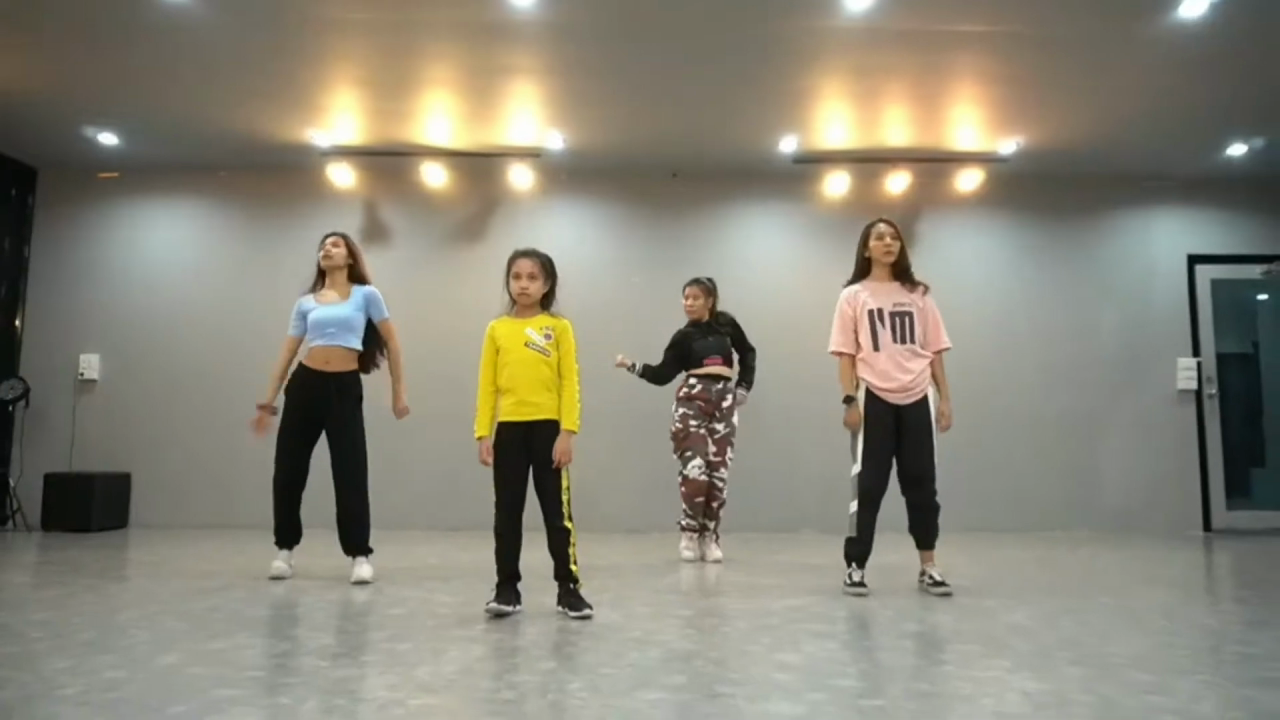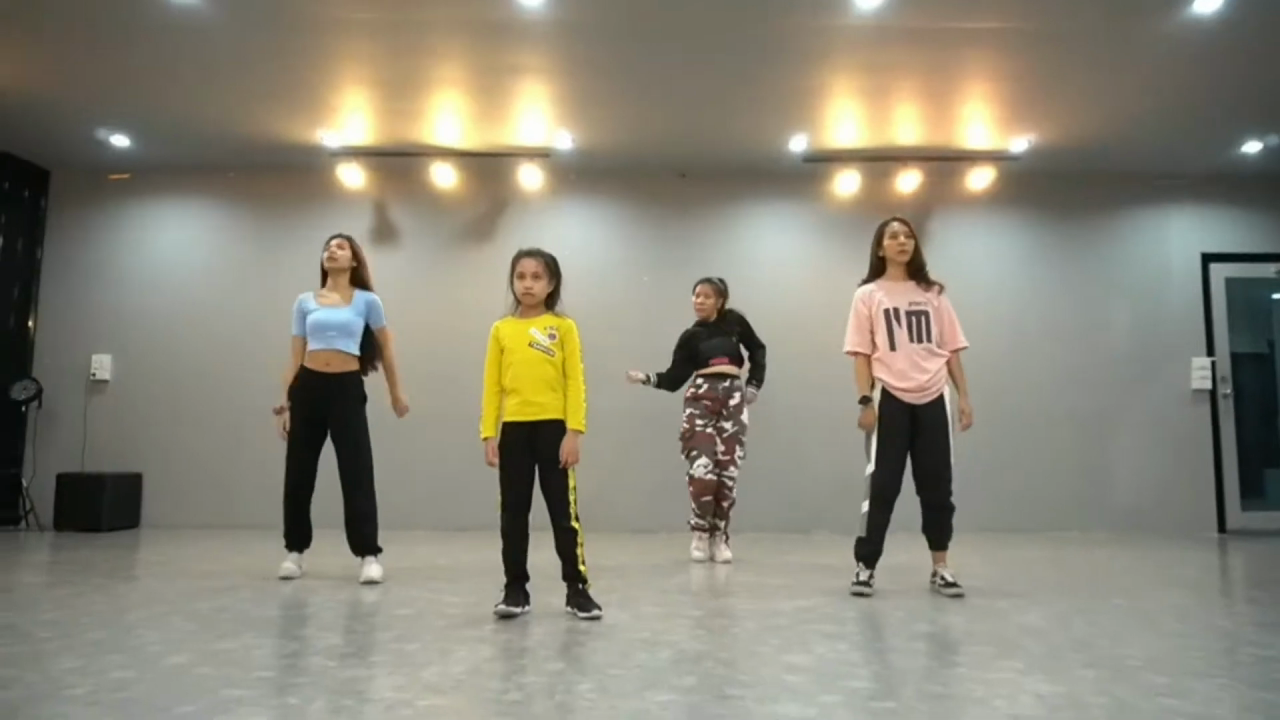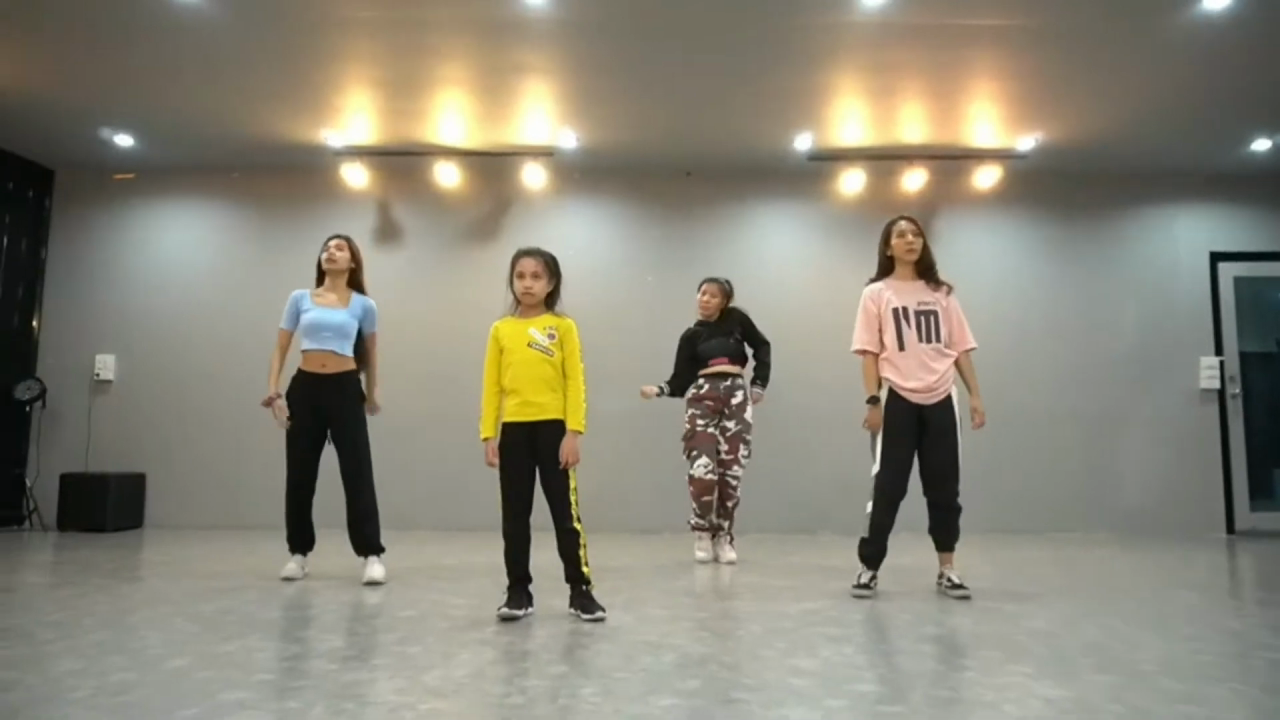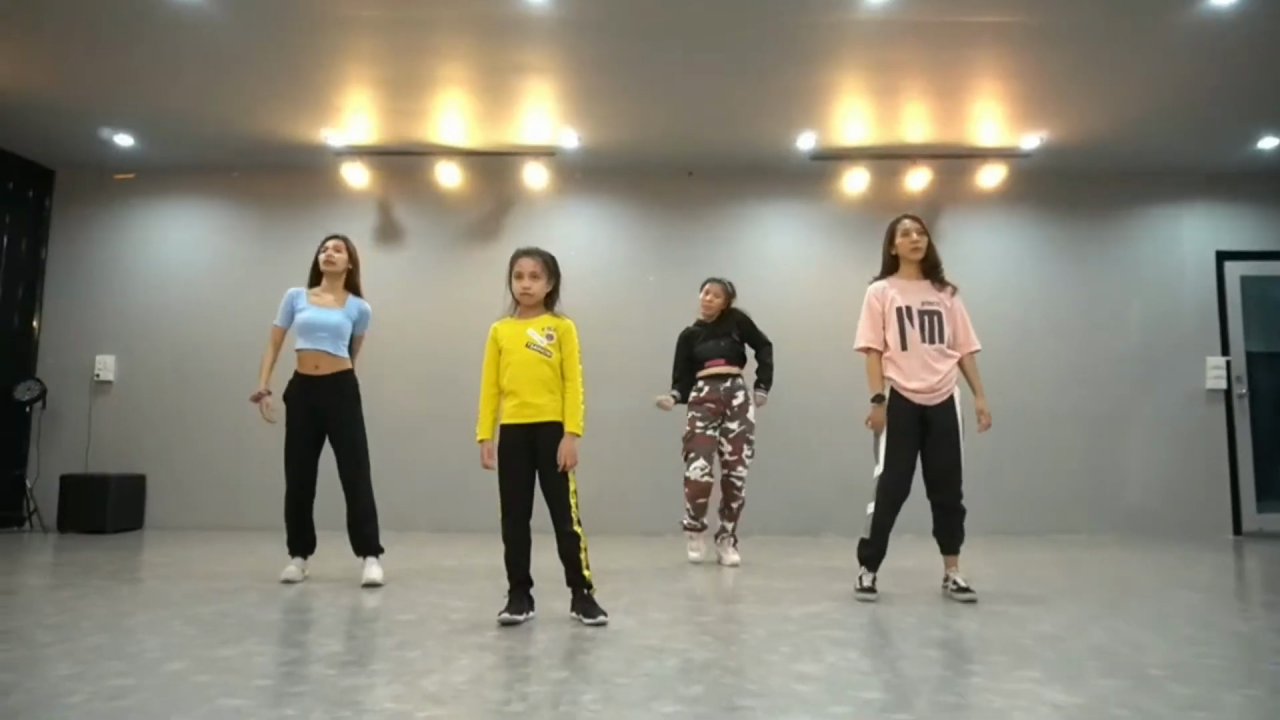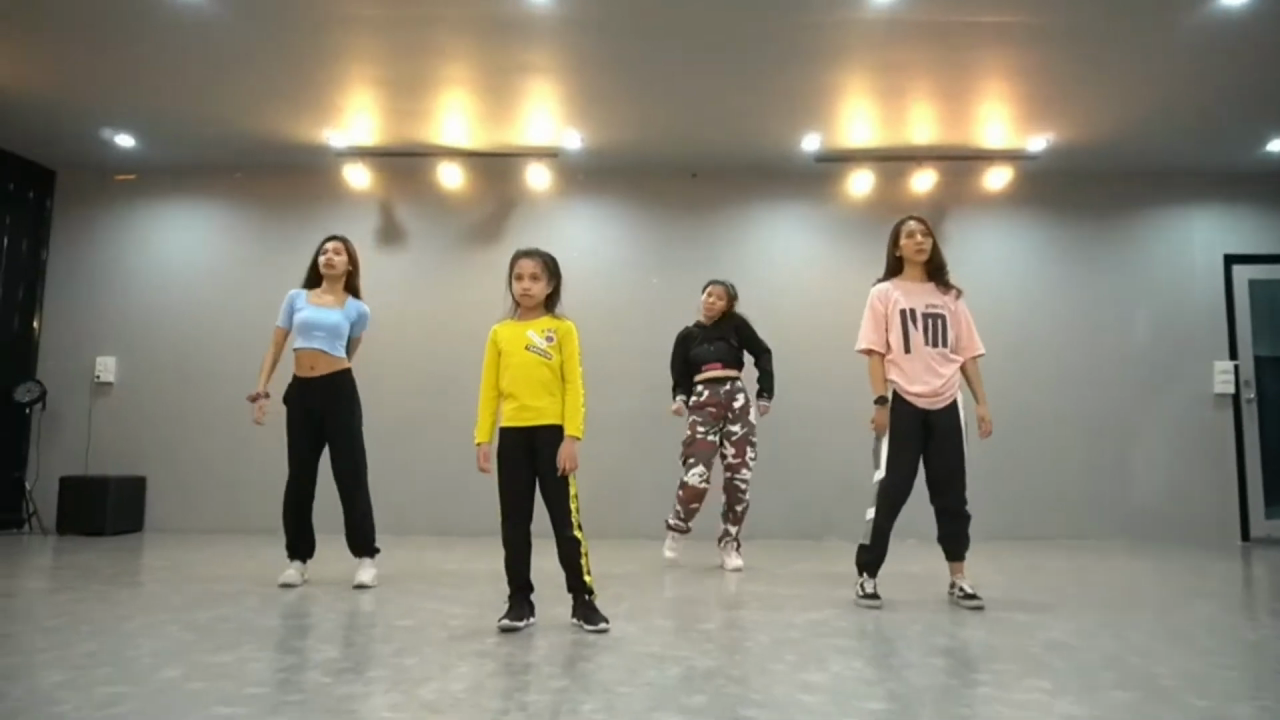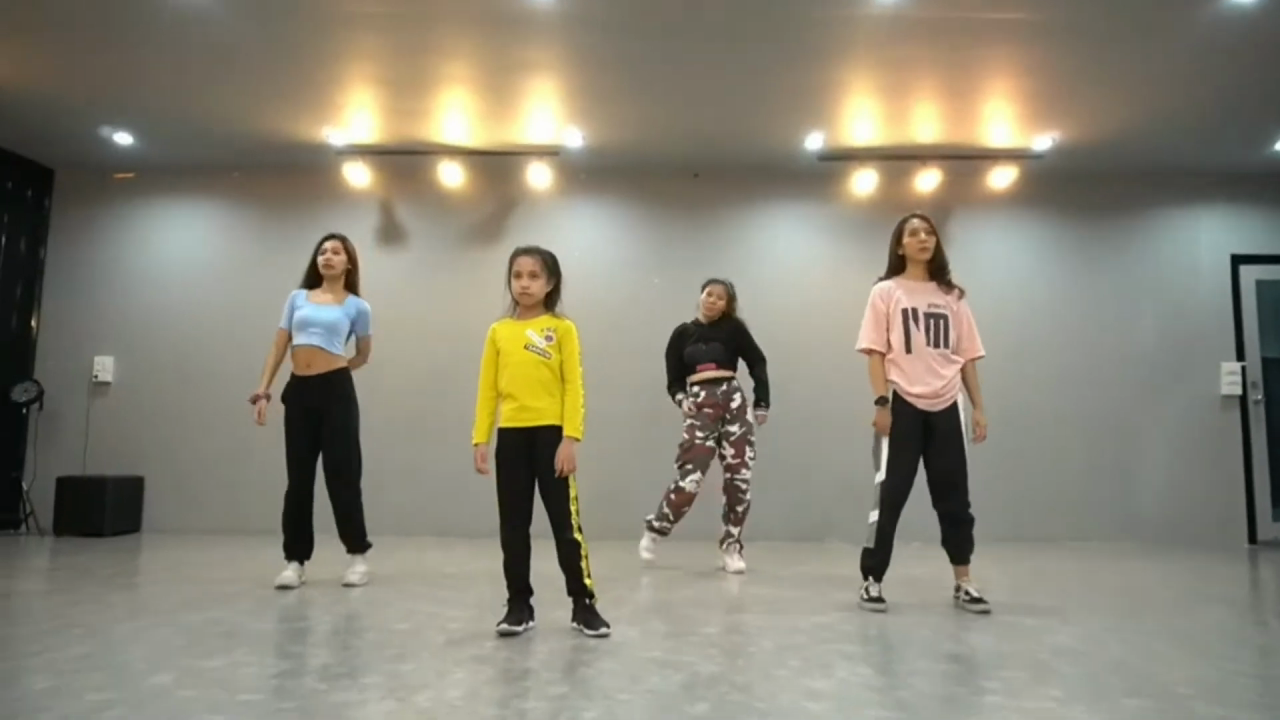
dt=0.1s
person 1, frame 1
left shoulder: (918, 294)
right shoulder: (853, 296)
left elbow: (934, 350)
right elbow: (846, 354)
left wrist: (944, 398)
right wrist: (850, 401)
left hip: (917, 399)
right hip: (875, 399)
left knee: (922, 483)
right knee: (869, 485)
left ankle: (927, 567)
right ankle: (855, 566)
person 1, frame 2
left shoulder: (933, 293)
right shoulder: (868, 295)
left elbow: (951, 348)
right elbow: (861, 354)
left wrist: (963, 395)
right wrist: (865, 401)
left hip: (932, 398)
right hip: (891, 399)
left knee: (936, 484)
right knee: (883, 484)
left ankle: (940, 567)
right ankle: (865, 566)
person 1, frame 3
left shoulder: (942, 293)
right shoulder: (876, 293)
left elbow: (960, 348)
right elbow: (869, 353)
left wrist: (975, 395)
right wrist: (872, 401)
left hip: (940, 399)
right hip: (898, 399)
left knee: (944, 485)
right knee: (889, 485)
left ankle: (946, 569)
right ankle: (868, 567)
person 1, frame 4
left shoulder: (946, 293)
right shoulder: (880, 292)
left elbow: (963, 349)
right elbow: (873, 351)
left wrist: (980, 396)
right wrist: (877, 399)
left hip: (942, 400)
right hip: (900, 399)
left knee: (947, 487)
right knee: (891, 486)
left ankle: (951, 572)
right ankle: (867, 570)
person 1, frame 5
left shoulder: (950, 296)
right shoulder: (884, 293)
left elbow: (967, 353)
right elbow: (875, 353)
left wrist: (981, 403)
right wrist: (880, 402)
left hip: (945, 404)
right hip: (903, 403)
left knee: (951, 492)
right knee: (891, 490)
left ankle: (958, 579)
right ankle: (867, 576)
person 1, frame 6
left shoulder: (953, 296)
right shoulder: (886, 292)
left elbow: (967, 357)
right elbow: (876, 352)
left wrist: (978, 407)
right wrist: (881, 402)
left hip: (946, 406)
right hip: (903, 404)
left knee: (953, 493)
right knee: (891, 492)
left ankle: (963, 583)
right ankle: (872, 580)
person 2, frame 1
left shoulder: (559, 327)
right shoulder: (496, 329)
left elbow: (570, 383)
right elbow: (487, 386)
left wrist: (567, 432)
right wrist: (483, 433)
left hip: (546, 427)
right hip: (508, 429)
left knee: (557, 511)
right knee: (507, 512)
left ankle: (568, 588)
right ankle: (507, 588)
person 2, frame 2
left shoulder: (563, 327)
right shoulder: (501, 330)
left elbow: (575, 383)
right elbow: (492, 386)
left wrist: (574, 432)
right wrist: (489, 434)
left hip: (552, 427)
right hip: (514, 429)
left knee: (564, 511)
right knee: (513, 513)
left ankle: (577, 588)
right ankle: (515, 589)
person 2, frame 3
left shoulder: (563, 326)
right shoulder: (500, 330)
left elbow: (575, 383)
right elbow: (492, 387)
left wrist: (573, 433)
right wrist: (488, 435)
left hip: (552, 428)
right hip: (514, 430)
left knee: (566, 512)
right knee: (514, 514)
left ankle: (580, 590)
right ankle: (518, 591)
person 2, frame 4
left shoulder: (562, 327)
right shoulder: (499, 331)
left elbow: (573, 385)
right elbow: (490, 388)
left wrist: (571, 435)
right wrist: (485, 436)
left hip: (551, 430)
right hip: (512, 432)
left knee: (566, 515)
right knee: (514, 518)
left ankle: (581, 594)
right ankle: (519, 595)
person 2, frame 5
left shoulder: (562, 329)
right shoulder: (499, 333)
left elbow: (574, 387)
right elbow: (489, 391)
left wrist: (571, 438)
right wrist: (482, 439)
left hip: (551, 433)
right hip: (512, 435)
left knee: (566, 520)
right knee: (514, 522)
left ankle: (583, 600)
right ankle: (520, 600)
person 2, frame 6
left shoulder: (562, 328)
right shoulder: (497, 331)
left elbow: (573, 387)
right elbow: (488, 390)
left wrist: (570, 439)
right wrist: (480, 440)
left hip: (550, 434)
right hip: (511, 436)
left knee: (566, 522)
right knee: (513, 525)
left ankle: (583, 603)
right ankle: (519, 604)
person 3, frame 1
left shoulder: (366, 294)
right shoulder: (305, 304)
left elbow: (392, 344)
right elbow: (287, 355)
left wrist: (399, 392)
right wrist: (268, 402)
left hip: (345, 387)
right hip: (305, 384)
left knee: (350, 473)
right knee: (288, 470)
left ankle: (359, 555)
right ankle: (286, 549)
person 3, frame 2
left shoulder: (367, 301)
right shoulder: (305, 302)
left elbow: (385, 350)
right elbow: (296, 355)
left wrist: (396, 393)
right wrist: (283, 403)
left hip: (347, 389)
right hip: (309, 387)
left knee: (357, 473)
right knee: (298, 474)
left ankle: (368, 554)
right ankle: (296, 551)
person 3, frame 3
left shoulder: (363, 305)
right shoulder: (300, 299)
left elbow: (369, 353)
right elbow: (280, 350)
left wrist: (370, 394)
right wrist: (273, 392)
left hip: (343, 389)
right hip: (305, 388)
left knee: (358, 472)
right knee: (300, 475)
left ankle: (371, 555)
right ankle: (299, 552)
person 3, frame 4
left shoulder: (359, 308)
right shoulder: (295, 297)
right elbow: (273, 346)
right wrist: (263, 389)
left hip: (340, 390)
right hip: (302, 390)
left knee: (355, 473)
right knee: (299, 476)
left ankle: (370, 557)
right ankle: (299, 555)
person 3, frame 5
left shoulder: (358, 310)
right shoulder: (295, 298)
right elbow: (275, 347)
right wrist: (261, 391)
left hip: (338, 390)
right hip: (301, 391)
left knee: (351, 473)
right knee: (299, 478)
left ankle: (365, 556)
right ankle: (298, 559)
person 3, frame 6
left shoulder: (356, 307)
right shoulder: (297, 298)
left elbow: (363, 355)
right elbow: (278, 349)
right wrist: (262, 391)
left hip: (335, 389)
right hip: (298, 390)
left knee: (341, 472)
right knee: (298, 477)
left ankle: (357, 555)
right ankle: (296, 560)
person 4, frame 1
left shoulder: (726, 323)
right shoulder: (683, 336)
left elbow: (747, 353)
right elbow: (662, 374)
left wrist: (744, 386)
right wrist: (632, 366)
left hip: (724, 398)
right hip: (692, 396)
left knee: (718, 471)
right knee: (693, 467)
left ankle: (709, 537)
right ankle: (690, 534)
person 4, frame 2
left shoulder: (734, 321)
right shoulder: (690, 336)
left elbow: (757, 349)
right elbow: (675, 376)
left wrist: (755, 383)
right wrist: (646, 378)
left hip: (733, 397)
right hip: (700, 396)
left knee: (727, 470)
right knee: (700, 467)
left ankle: (719, 537)
right ankle: (700, 535)
person 4, frame 3
left shoulder: (736, 319)
right shoulder: (691, 335)
left elbow: (762, 347)
right elbow: (682, 378)
left wrist: (759, 383)
right wrist: (659, 390)
left hip: (736, 396)
right hip: (703, 397)
left knee: (732, 470)
right knee: (701, 467)
left ankle: (723, 537)
right ankle: (703, 534)
person 4, frame 4
left shoulder: (737, 321)
right shoulder: (689, 335)
left elbow: (764, 347)
right elbow: (682, 377)
left wrist: (763, 385)
right wrist: (673, 397)
left hip: (737, 397)
right hip: (703, 399)
left knee: (735, 472)
right knee: (697, 468)
left ankle: (726, 541)
right ankle: (695, 534)
person 4, frame 5
left shoulder: (736, 325)
right shoulder: (687, 336)
left elbow: (762, 355)
right elbow: (680, 379)
left wrist: (765, 394)
right wrist: (680, 400)
left hip: (737, 399)
right hip: (703, 402)
left knee: (739, 475)
right knee: (696, 473)
left ankle: (730, 545)
right ankle: (676, 531)
person 4, frame 6
left shoulder: (734, 329)
right shoulder: (683, 334)
left elbow: (757, 362)
right elbow: (675, 377)
left wrist: (762, 403)
right wrist: (681, 399)
left hip: (733, 400)
right hip: (700, 403)
left knee: (739, 476)
right knee: (690, 474)
left ankle: (731, 548)
right ankle: (654, 530)
